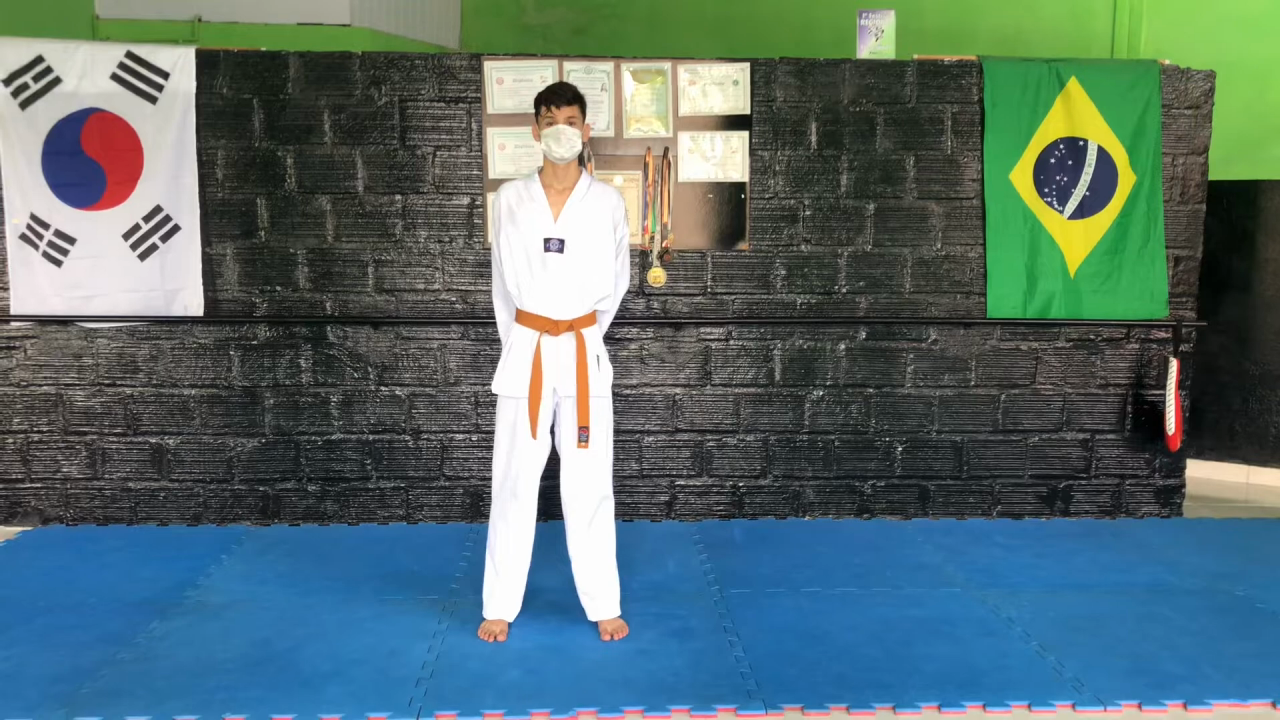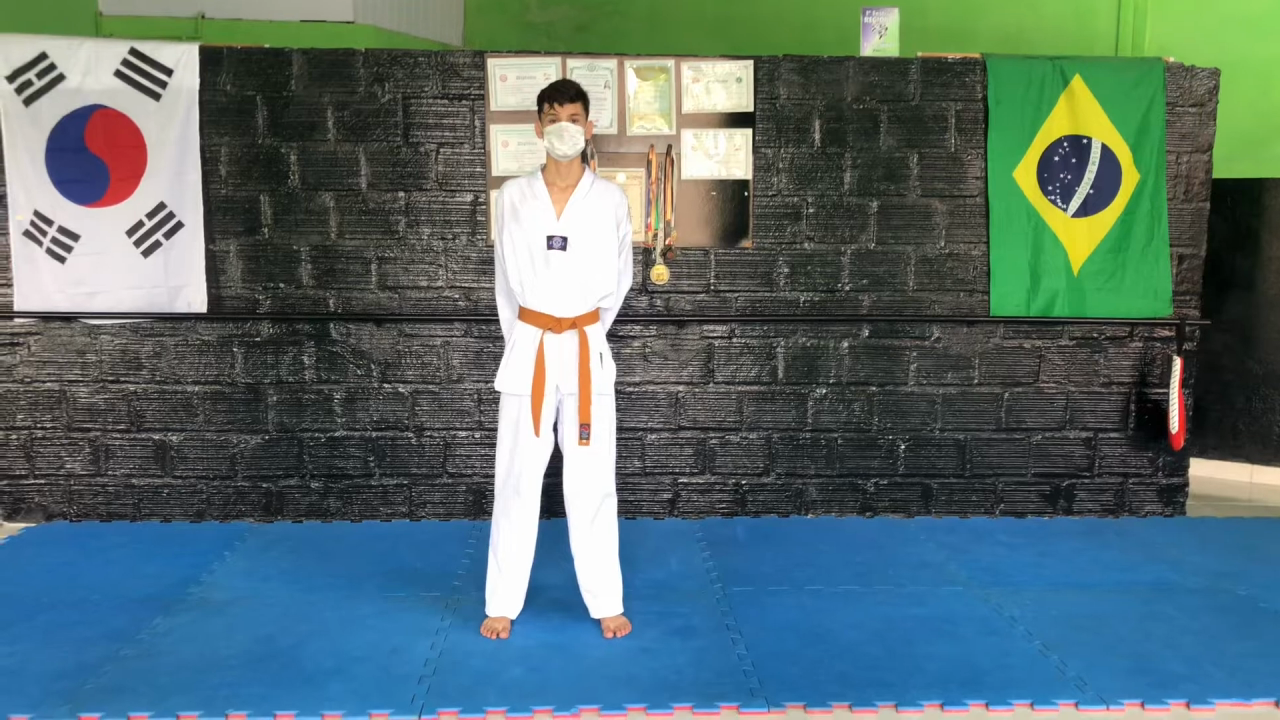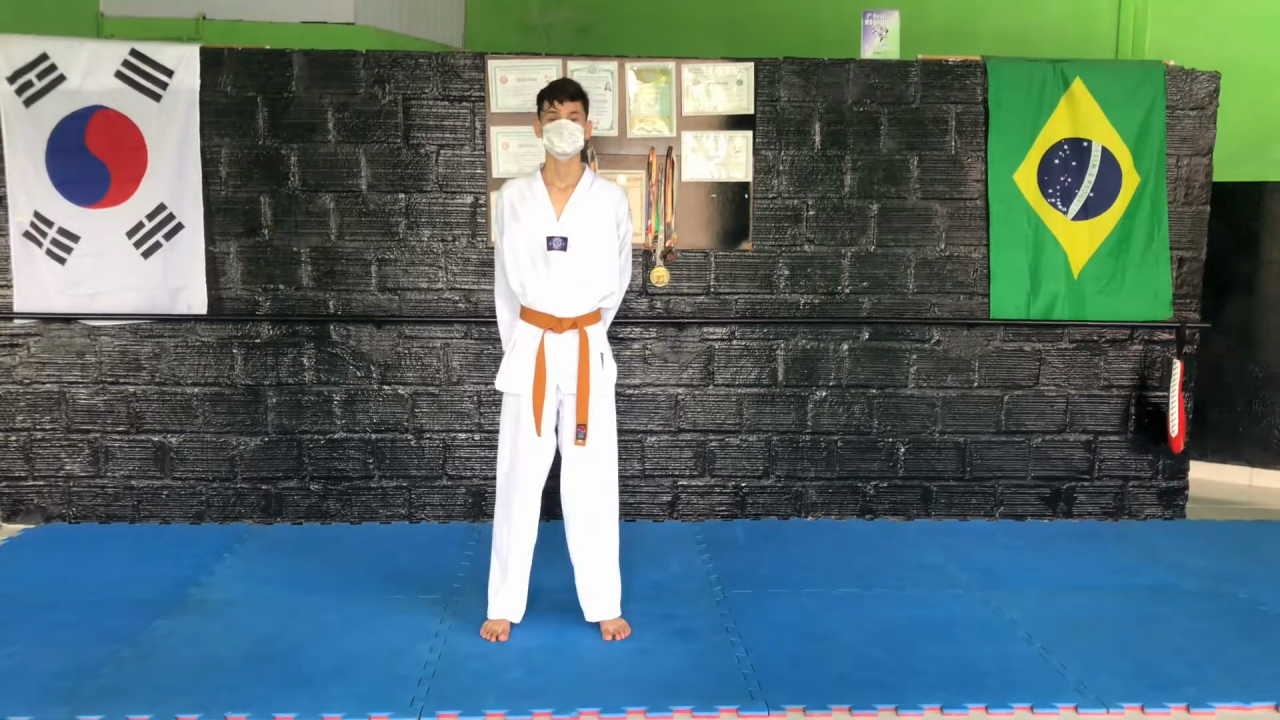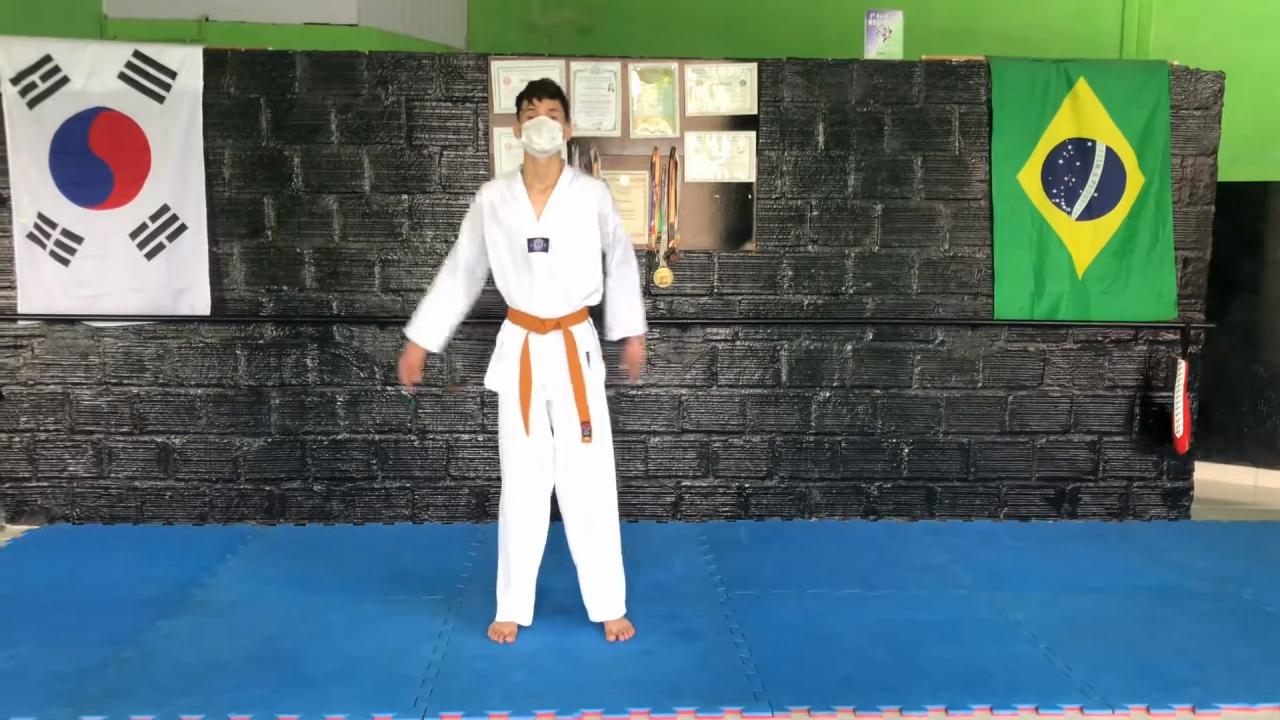
dt=0.3s
person 1, frame 1
left shoulder: (607, 201)
right shoulder: (511, 198)
left elbow: (617, 281)
right elbow: (503, 282)
left wrist: (580, 336)
right wrist: (523, 341)
left hip: (584, 352)
right hip: (527, 351)
left knee: (589, 482)
right knee: (514, 481)
left ankle: (603, 604)
right ankle: (501, 605)
person 1, frame 2
left shoulder: (610, 199)
right shoulder: (513, 197)
left elbow: (619, 279)
right elbow: (505, 281)
left wrist: (583, 333)
right wrist: (525, 340)
left hip: (586, 349)
right hip: (529, 348)
left knee: (591, 481)
right knee: (516, 480)
left ankle: (605, 602)
right ankle: (502, 603)
person 1, frame 3
left shoulder: (610, 198)
right shoulder: (513, 196)
left elbow: (618, 279)
right elbow: (505, 282)
left wrist: (580, 334)
right wrist: (522, 343)
left hip: (586, 349)
right hip: (530, 349)
left knee: (593, 483)
right knee: (519, 481)
left ankle: (603, 605)
right ankle: (504, 605)
person 1, frame 4
left shoulder: (592, 194)
right shoulder: (493, 197)
left elbow: (620, 261)
right elbow: (460, 271)
left wrist: (631, 331)
right wrist: (420, 338)
left hip: (574, 345)
right hip: (520, 347)
left knee: (590, 481)
right knee: (522, 483)
left ankle: (608, 606)
right ankle: (512, 606)
